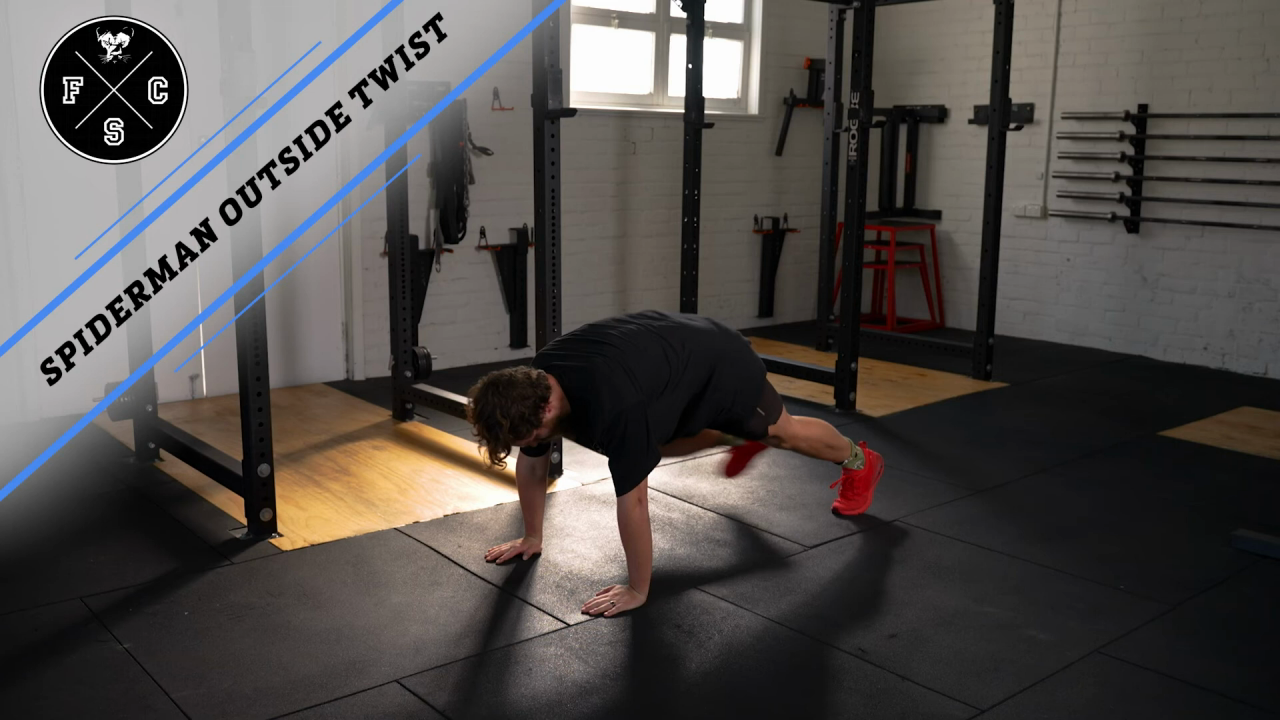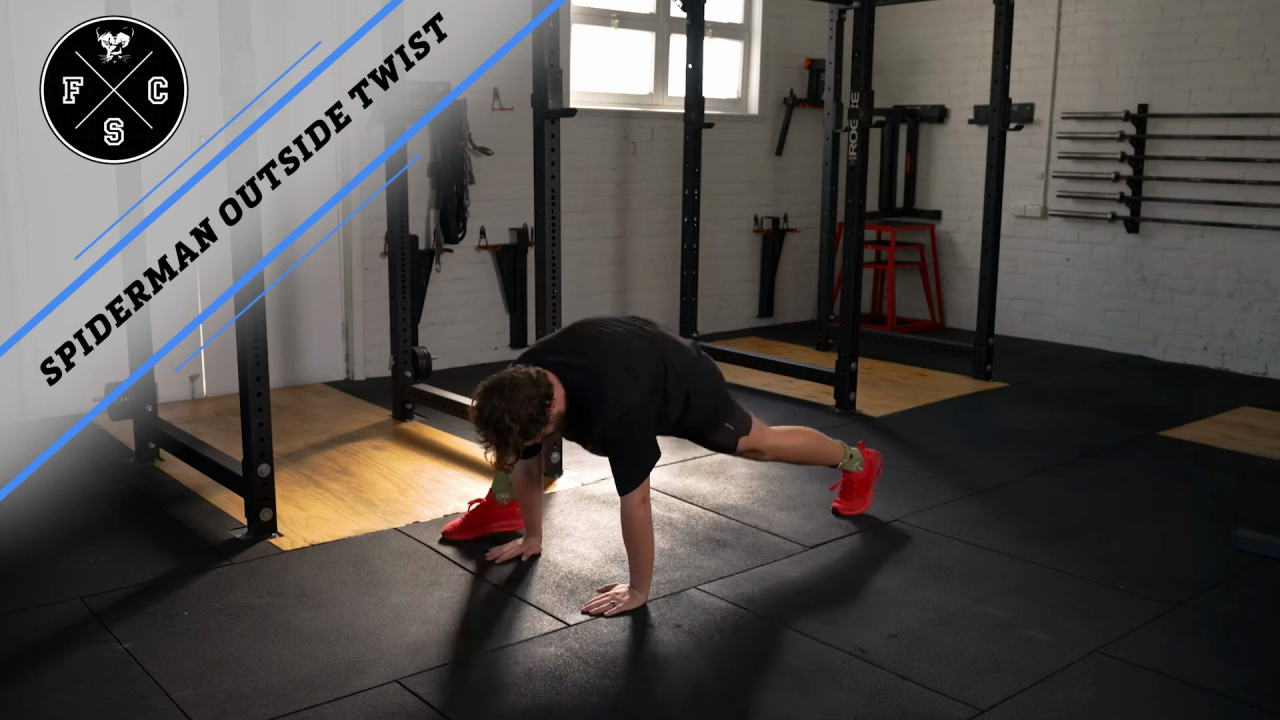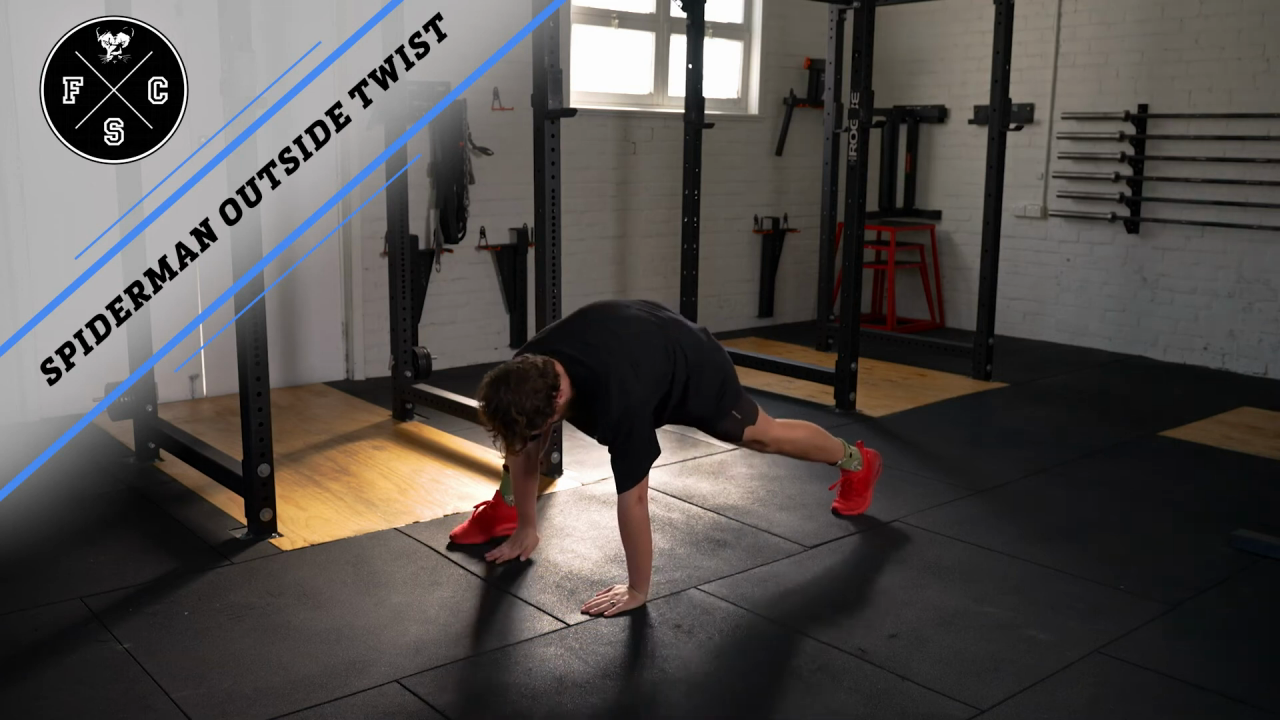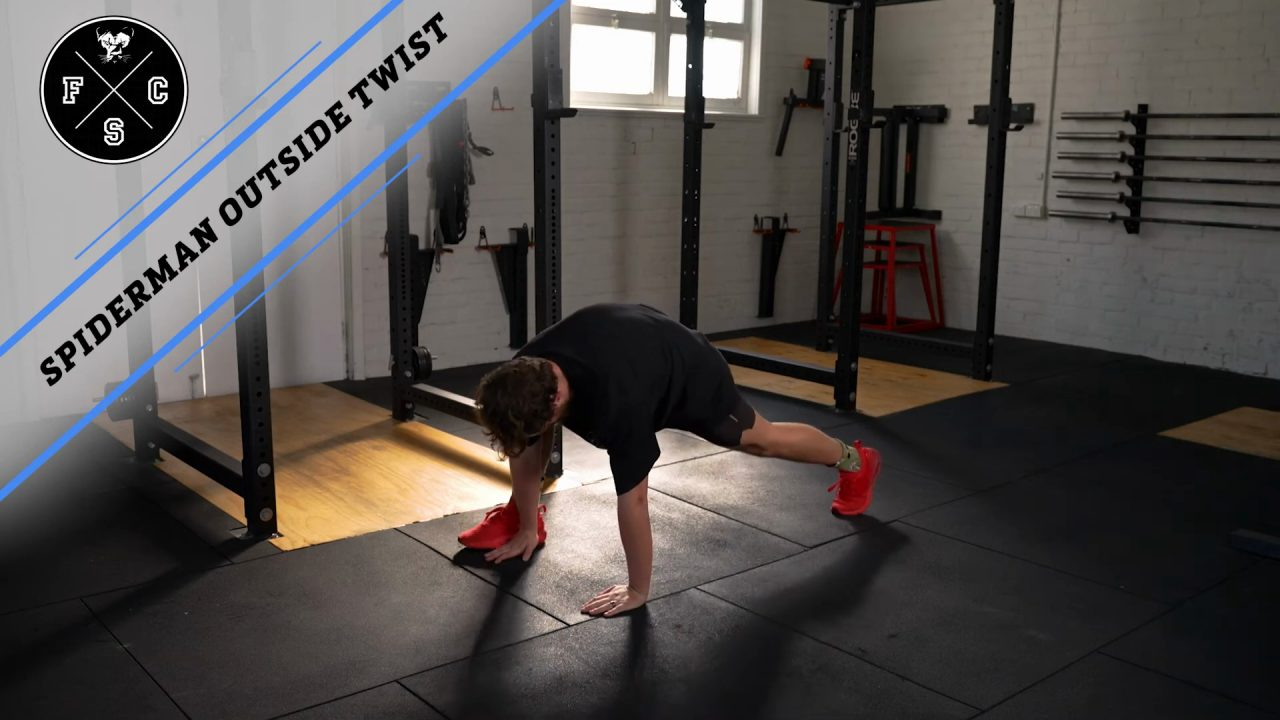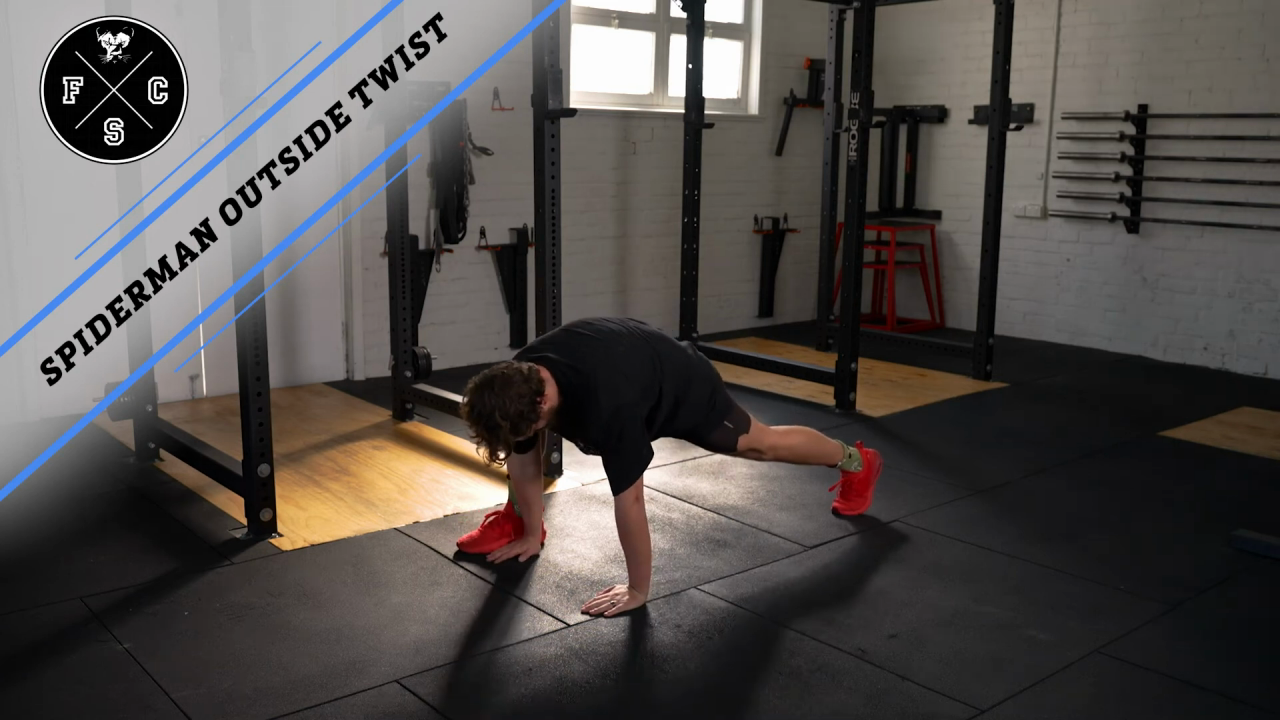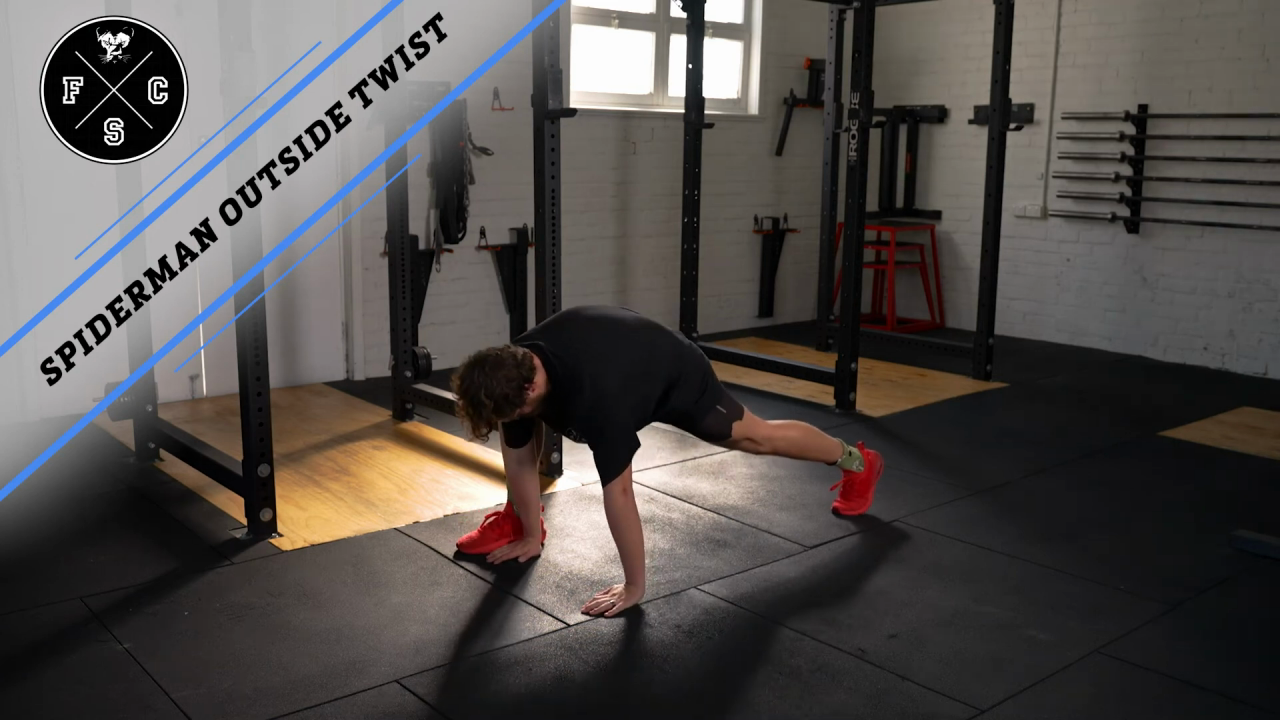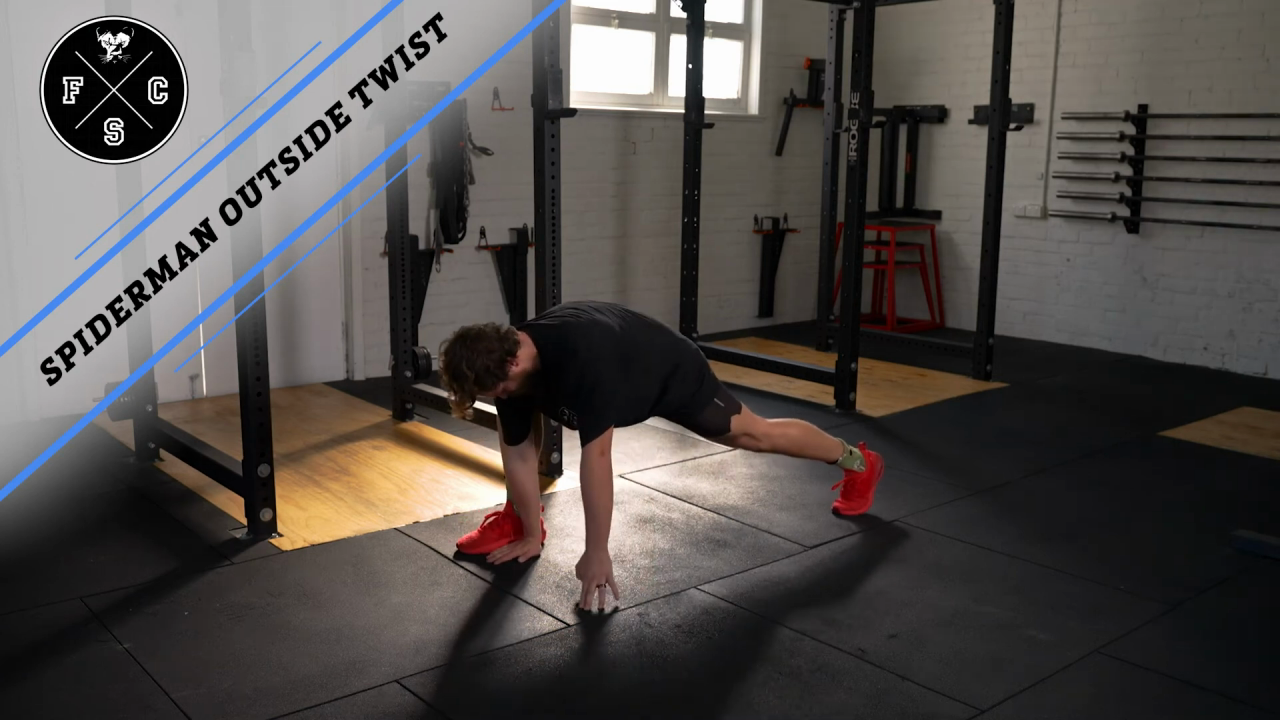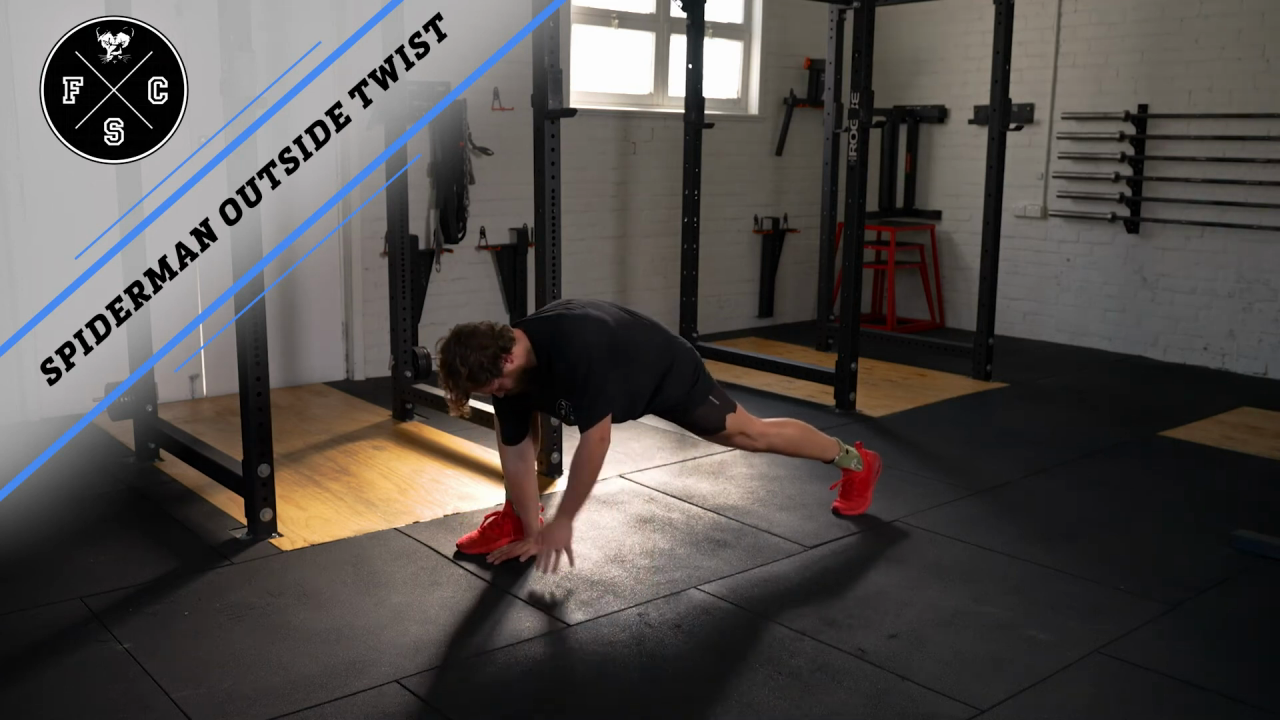
dt=0.5s
person 1, frame 1
left shoulder: (610, 408)
right shoulder: (532, 387)
left elbow: (632, 502)
right elbow: (531, 465)
left wrist: (637, 590)
right wrist: (532, 536)
left hip: (719, 364)
right hip: (665, 345)
left knee: (781, 432)
right knee: (653, 446)
left ankle: (858, 461)
right ankle: (743, 437)
person 1, frame 2
left shoulder: (613, 405)
right shoulder: (522, 390)
left elbow: (635, 501)
right elbow: (524, 462)
left wrist: (638, 590)
right wrist: (532, 536)
left hip: (686, 383)
right hip: (632, 350)
left knee: (757, 443)
left ankle: (856, 462)
right ankle: (502, 507)
person 1, frame 3
left shoulder: (617, 400)
right shoulder: (527, 375)
left elbow: (632, 498)
right elbow: (524, 448)
left wrist: (637, 590)
right wrist: (525, 527)
left hip: (696, 370)
right hip: (640, 339)
left knee: (762, 435)
left ankle: (856, 462)
right ankle: (507, 509)
person 1, frame 4
left shoulder: (615, 401)
right shoulder: (526, 378)
left elbow: (632, 499)
right elbow: (525, 452)
left wrist: (638, 590)
right wrist: (526, 528)
left hip: (692, 374)
right hip: (638, 342)
left knee: (761, 439)
left ankle: (854, 461)
right ankle: (524, 516)
person 1, frame 5
left shoulder: (605, 405)
right shoulder: (518, 382)
left elbow: (628, 500)
right elbow: (523, 461)
left wrist: (637, 589)
right wrist: (530, 534)
left hip: (684, 385)
right hip: (630, 358)
left knee: (760, 444)
left ankle: (856, 462)
right ankle: (515, 518)
person 1, frame 6
left shoulder: (592, 394)
right shoulder: (512, 372)
left elbow: (618, 491)
right elbow: (518, 455)
left wrist: (634, 586)
right wrist: (530, 534)
left hip: (675, 374)
right hip: (619, 351)
left knee: (754, 435)
right knee: (522, 435)
left ankle: (855, 461)
right ankle: (513, 519)
person 1, frame 7
left shoulder: (583, 359)
right shoulder: (508, 360)
left elbow: (596, 458)
right elbow: (518, 453)
left wrist: (597, 552)
right wrist: (530, 535)
left hip: (674, 372)
right hip: (626, 372)
left knee: (753, 433)
right knee: (522, 426)
left ankle: (857, 461)
right ankle: (514, 519)
person 1, frame 8
left shoulder: (576, 348)
right shoulder: (505, 363)
left elbow: (595, 442)
right elbow: (516, 449)
left wrist: (563, 522)
right wrist: (529, 531)
left hip: (670, 374)
right hip: (621, 378)
left knee: (749, 433)
right knee: (521, 419)
left ankle: (854, 460)
right ankle: (513, 514)
